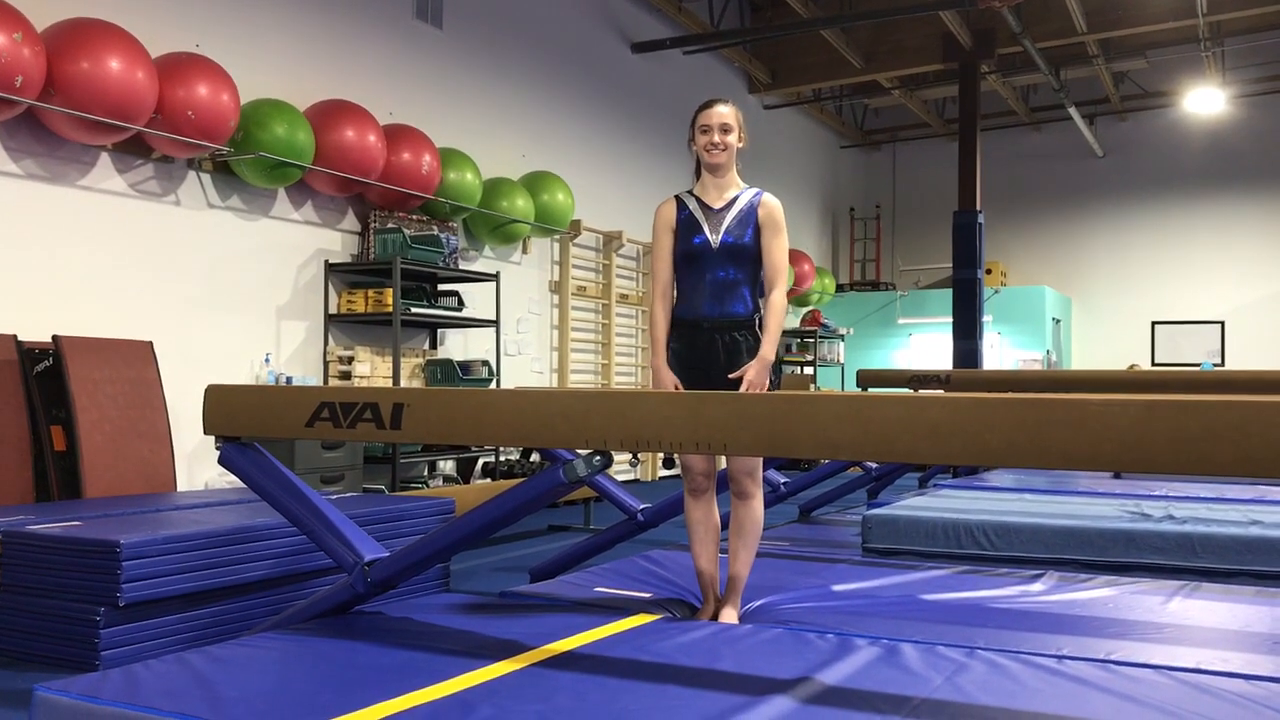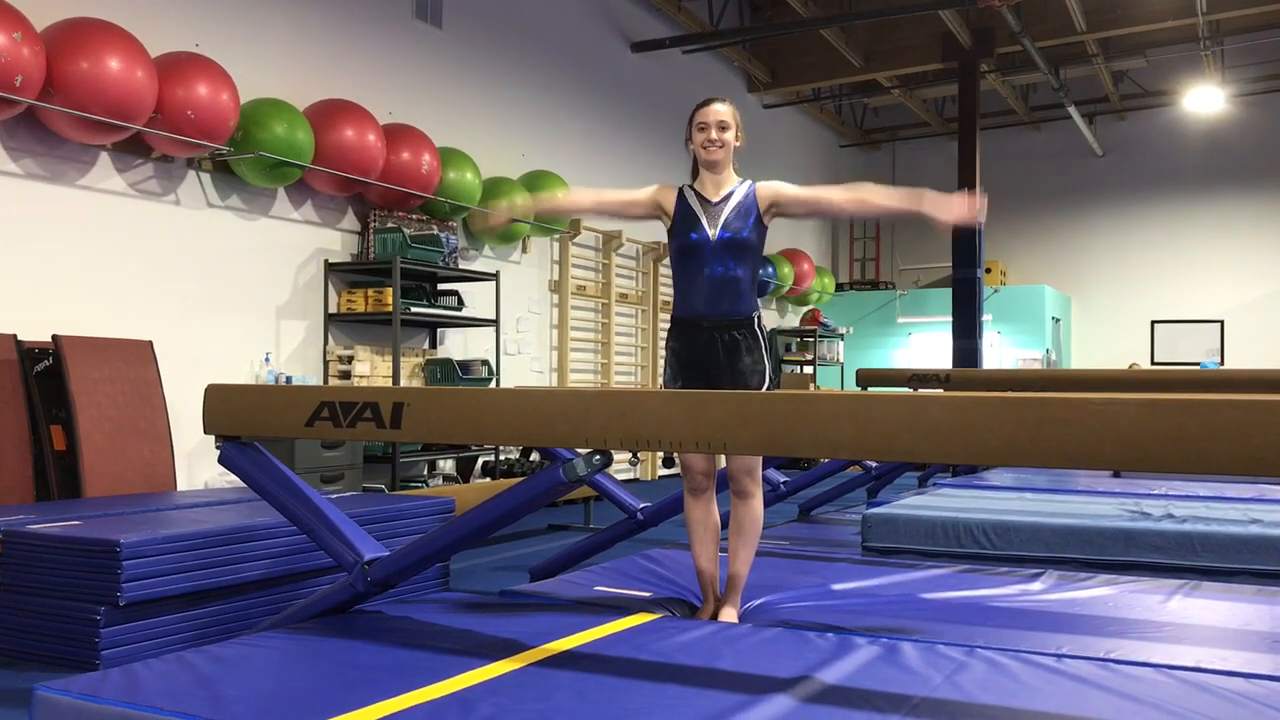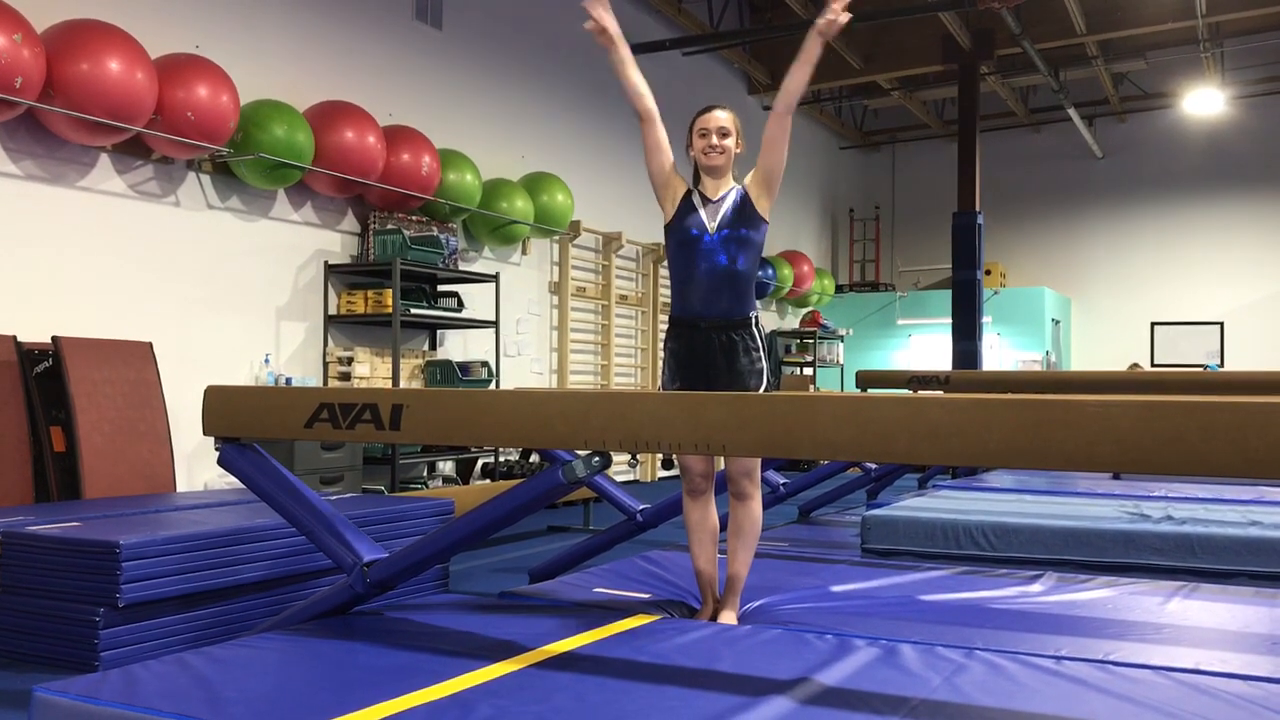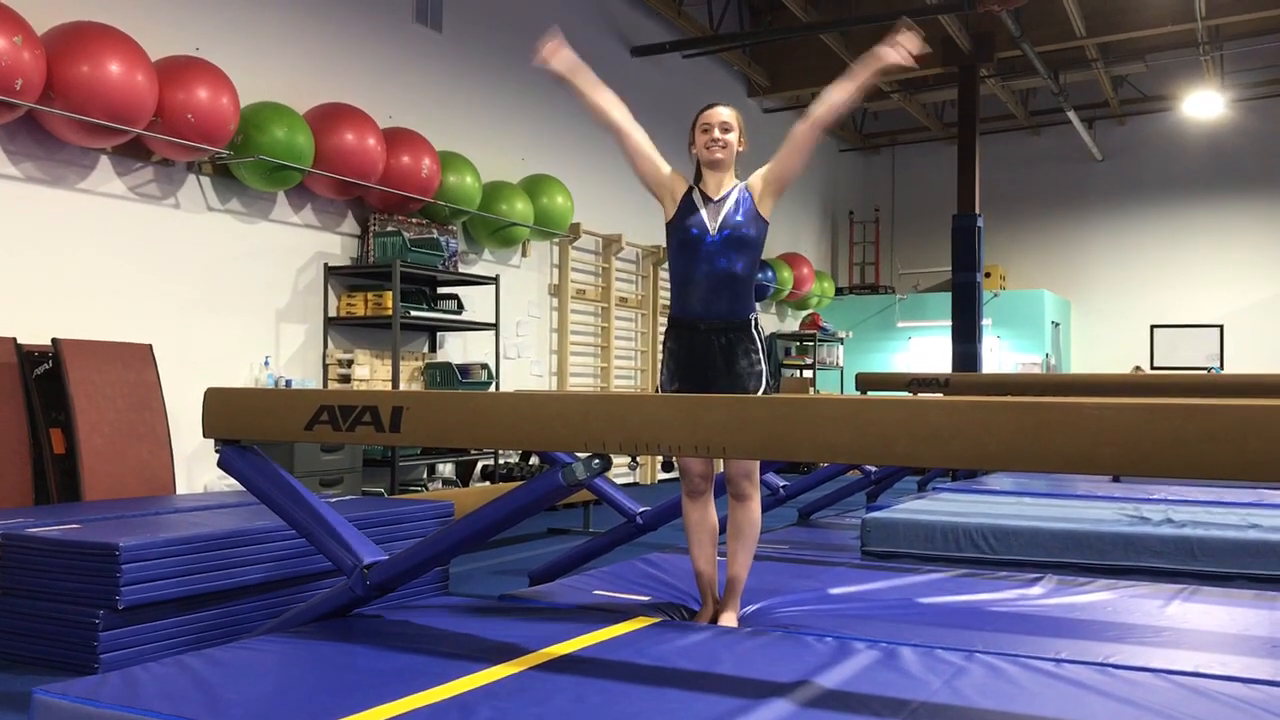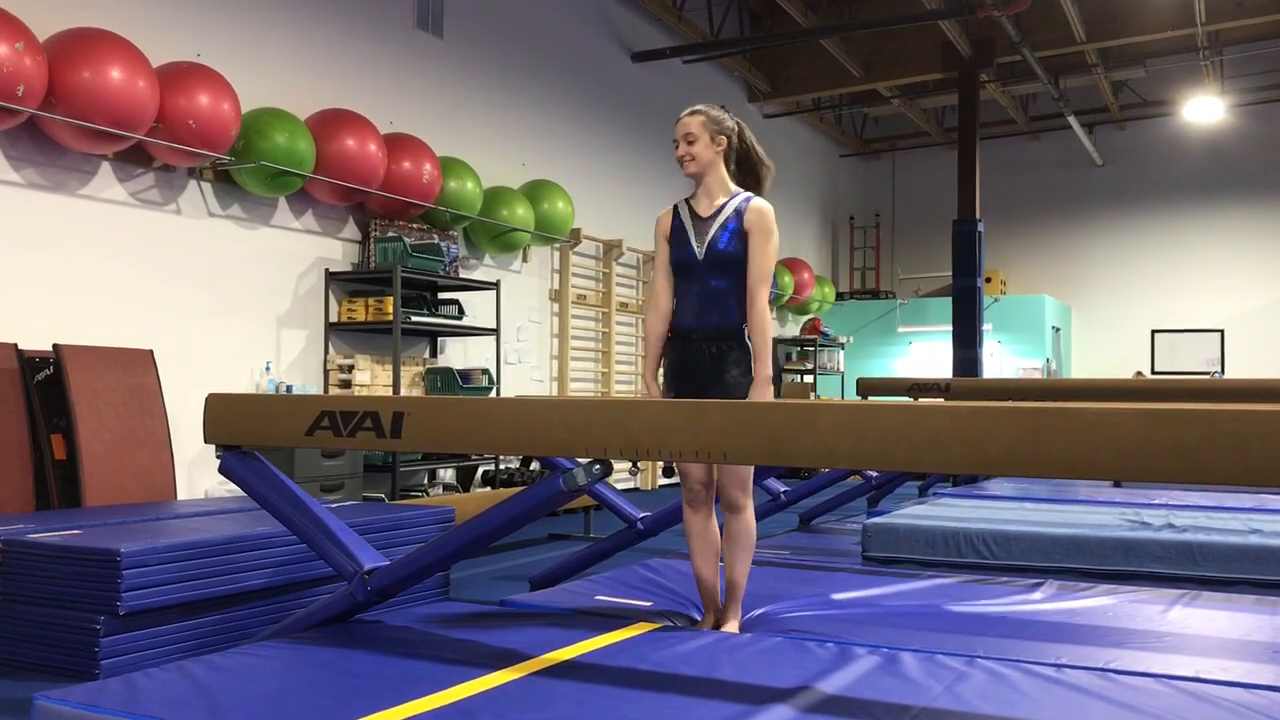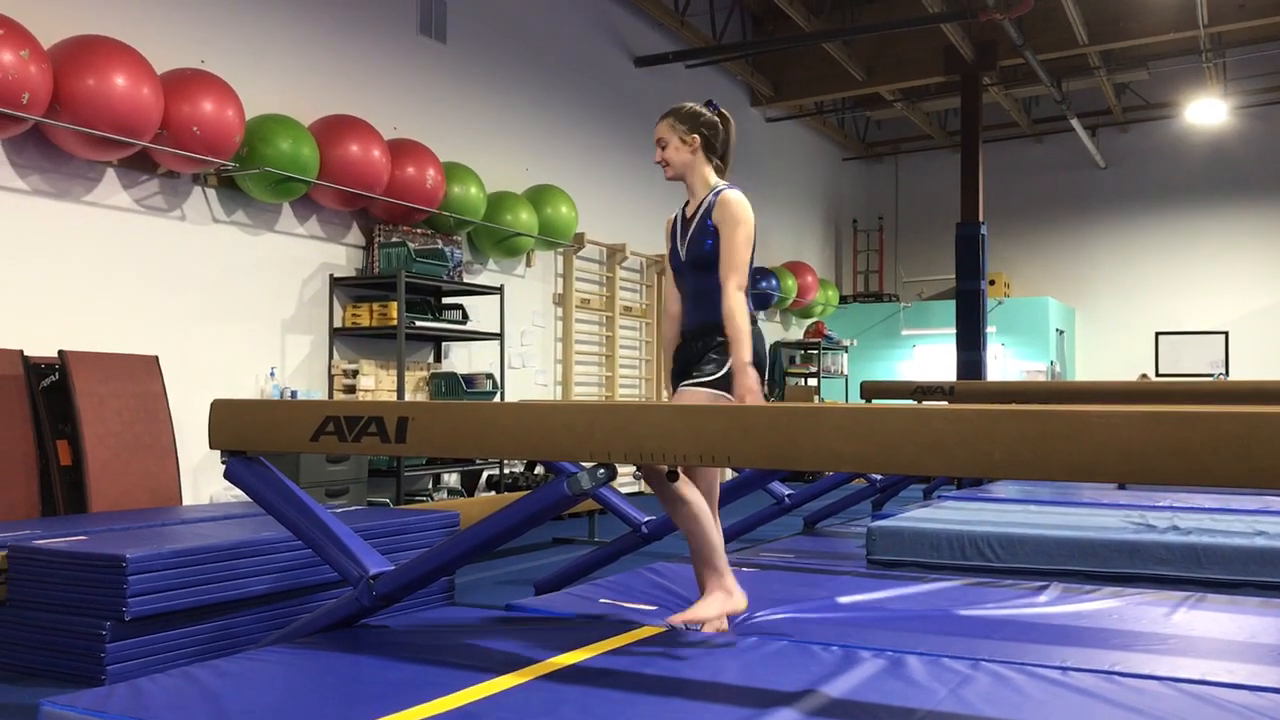
dt=0.4s
person 1, frame 1
left shoulder: (764, 207)
right shoulder: (672, 211)
left elbow: (775, 289)
right elbow: (662, 292)
left wrist: (762, 358)
right wrist: (659, 363)
left hip: (743, 346)
right hip: (688, 347)
left knee: (744, 479)
right knee: (697, 478)
left ankle: (732, 600)
right ankle: (708, 596)
person 1, frame 2
left shoulder: (762, 197)
right shoulder: (669, 200)
left elbow: (837, 197)
right elbow: (596, 199)
left wrist: (920, 201)
right wrist: (527, 205)
left hip: (741, 343)
right hip: (687, 344)
left knee: (744, 478)
right knee: (697, 477)
left ankle: (734, 599)
right ankle: (708, 596)
person 1, frame 3
left shoulder: (756, 195)
right shoulder: (675, 196)
left elbow: (783, 113)
right elbow: (647, 117)
left hip: (741, 346)
right hip: (686, 346)
left knee: (743, 480)
right knee: (696, 479)
left ankle: (731, 601)
right ankle: (706, 597)
person 1, frame 4
left shoulder: (760, 194)
right shoulder: (676, 191)
left elbow: (814, 124)
right elbow: (621, 123)
left wrist: (868, 69)
right wrist: (573, 71)
left hip: (741, 349)
right hip: (684, 349)
left knee: (743, 480)
right knee: (693, 480)
left ankle: (731, 601)
right ankle: (707, 592)
person 1, frame 5
left shoulder: (755, 212)
right shoulder: (671, 219)
left elbow: (758, 300)
right elbow: (660, 299)
left wrist: (763, 376)
right wrist: (651, 370)
left hip: (733, 355)
right hip: (683, 356)
left knee: (734, 494)
right knee: (694, 492)
left ankle: (733, 609)
right ankle: (710, 607)
person 1, frame 6
left shoulder: (730, 203)
right shoulder: (680, 216)
left elbow: (733, 291)
left wrist: (745, 364)
right wrist: (672, 374)
left hip: (724, 354)
right hip: (693, 355)
left knee: (658, 462)
right knee: (699, 493)
left ankle: (723, 583)
right ankle: (711, 592)
